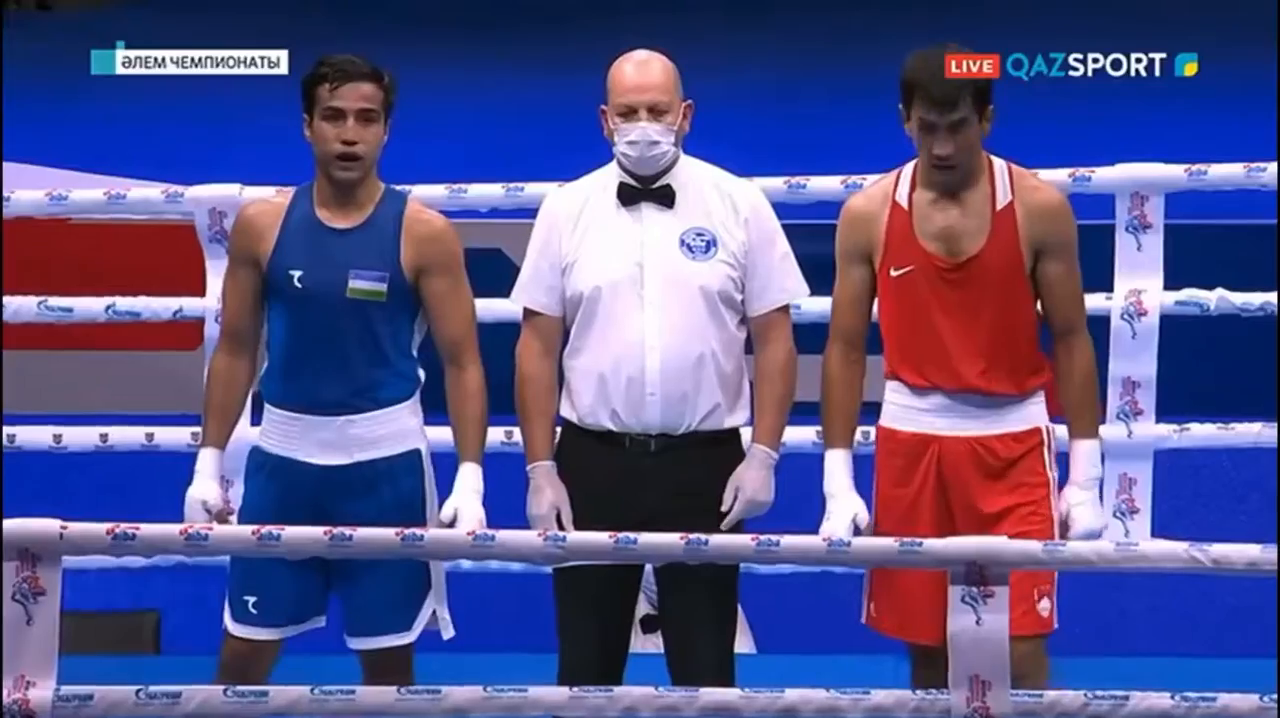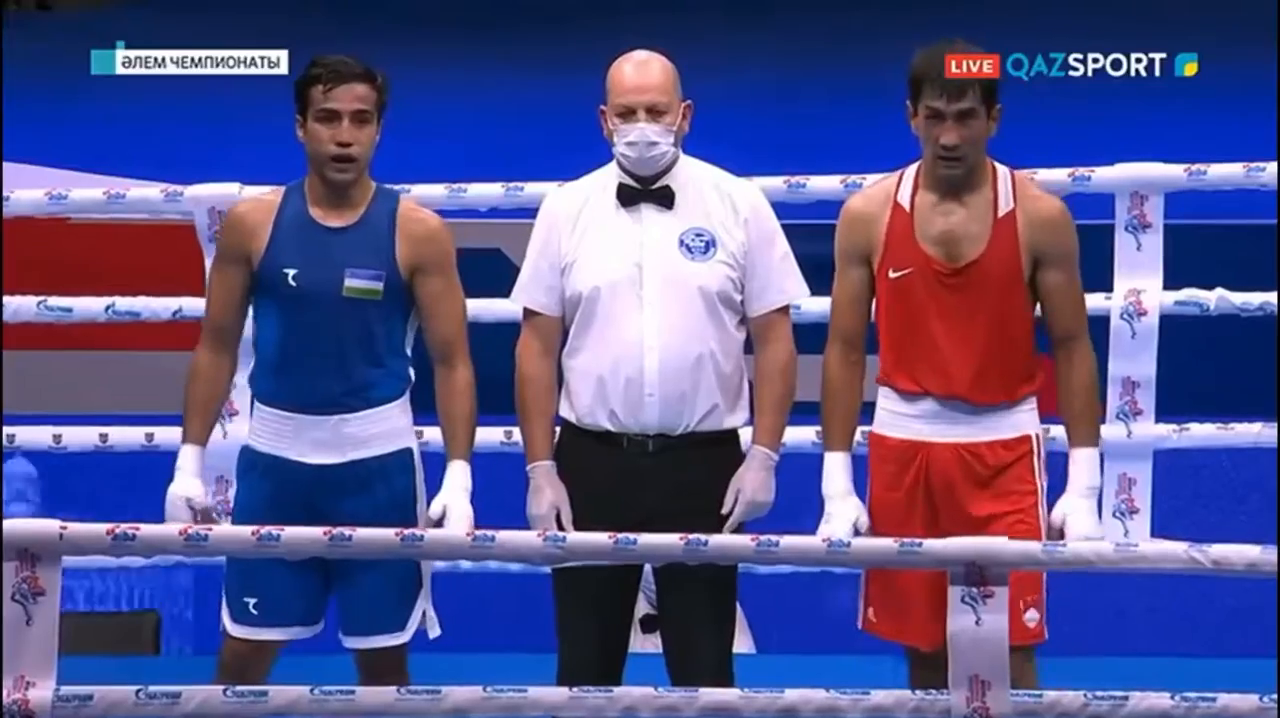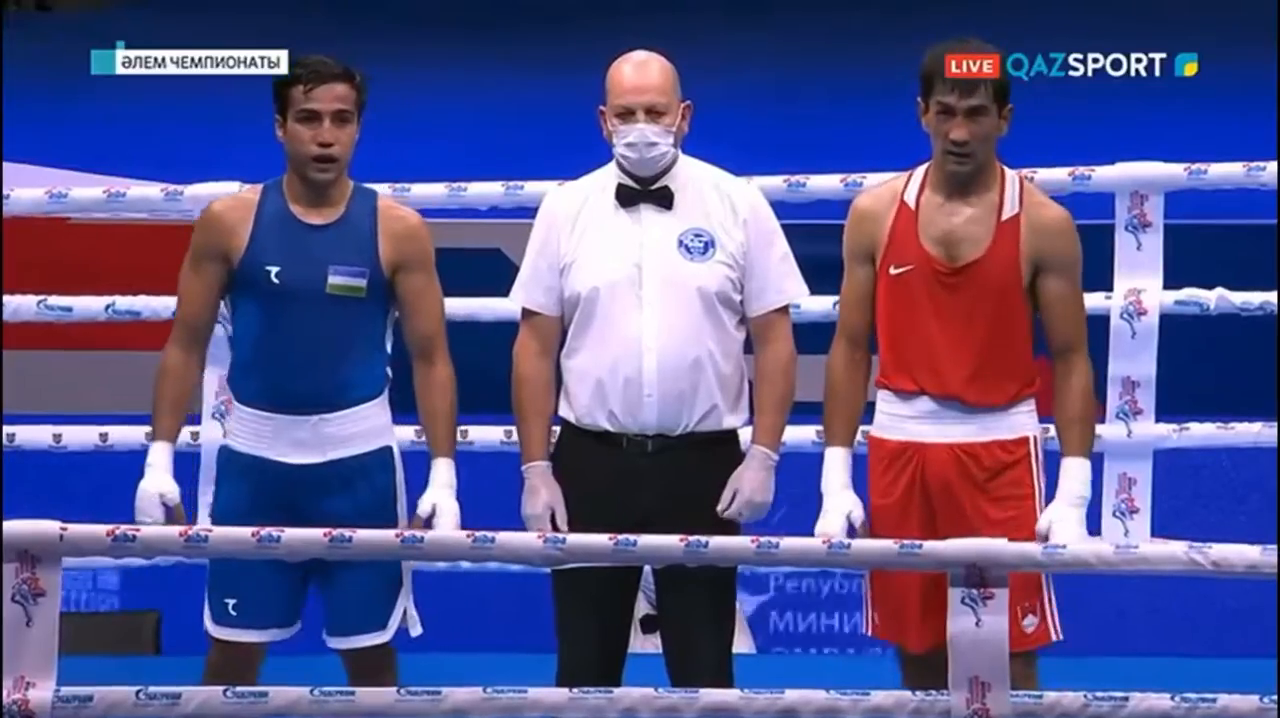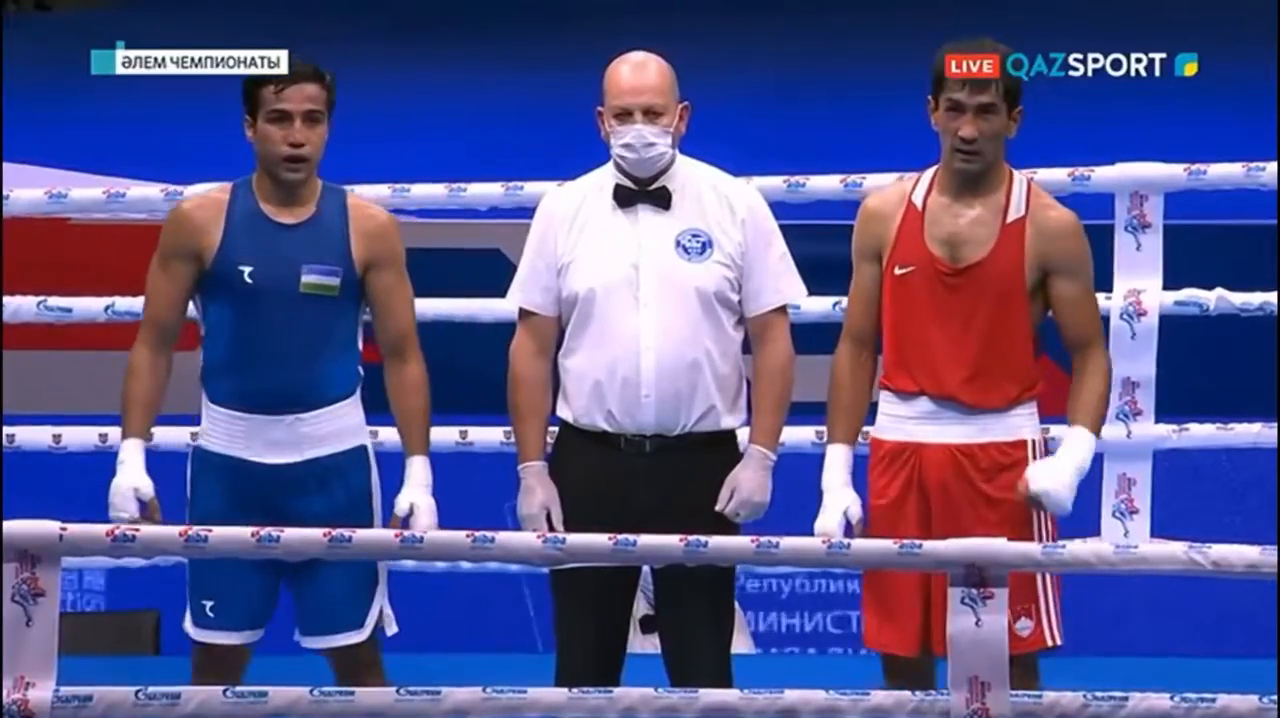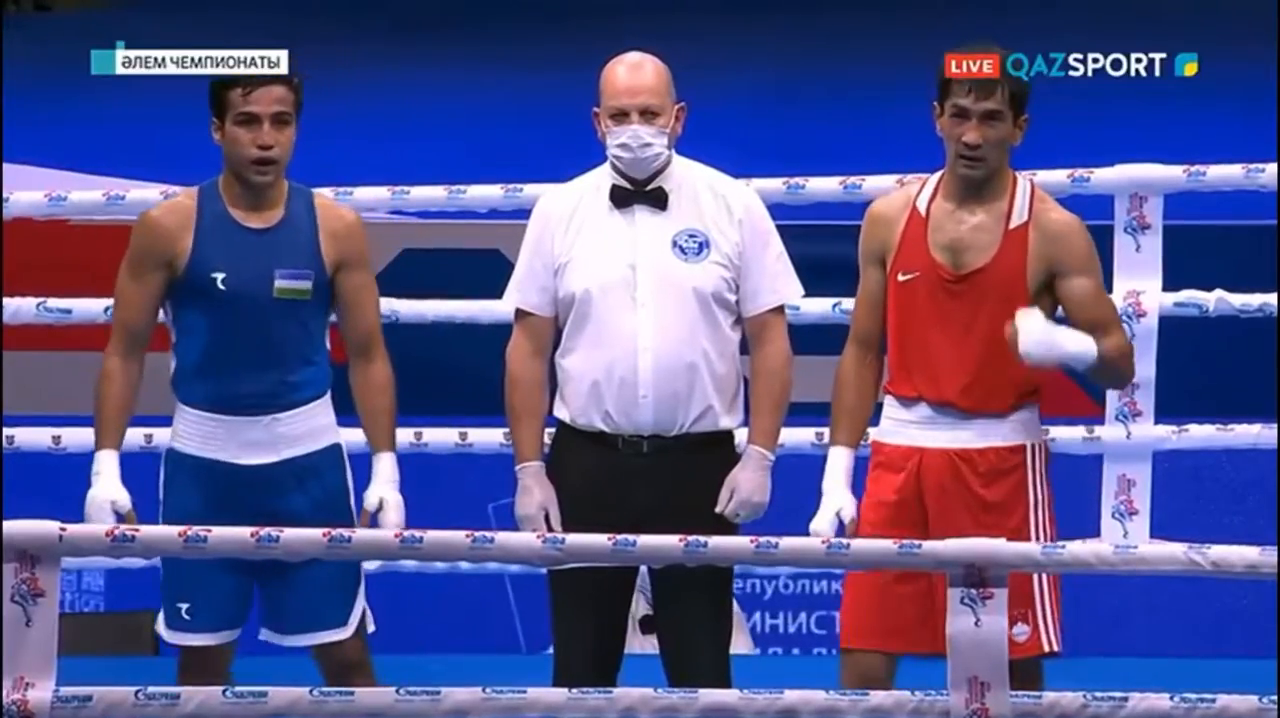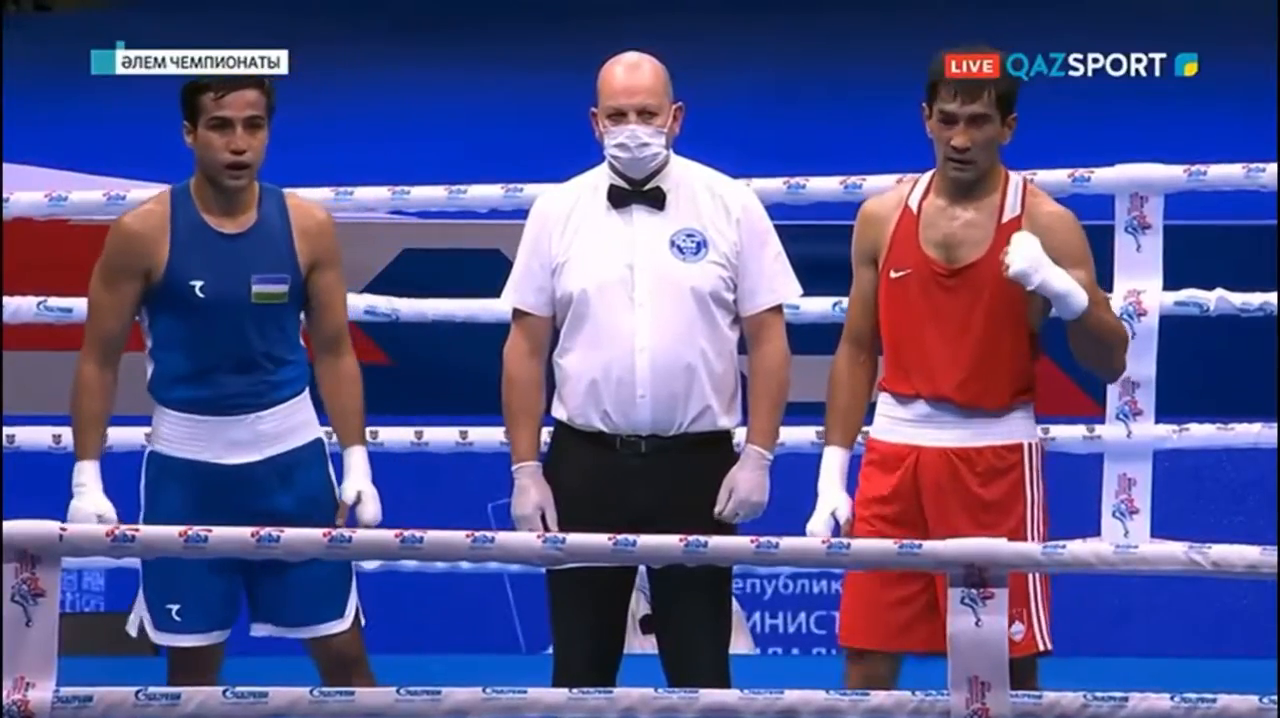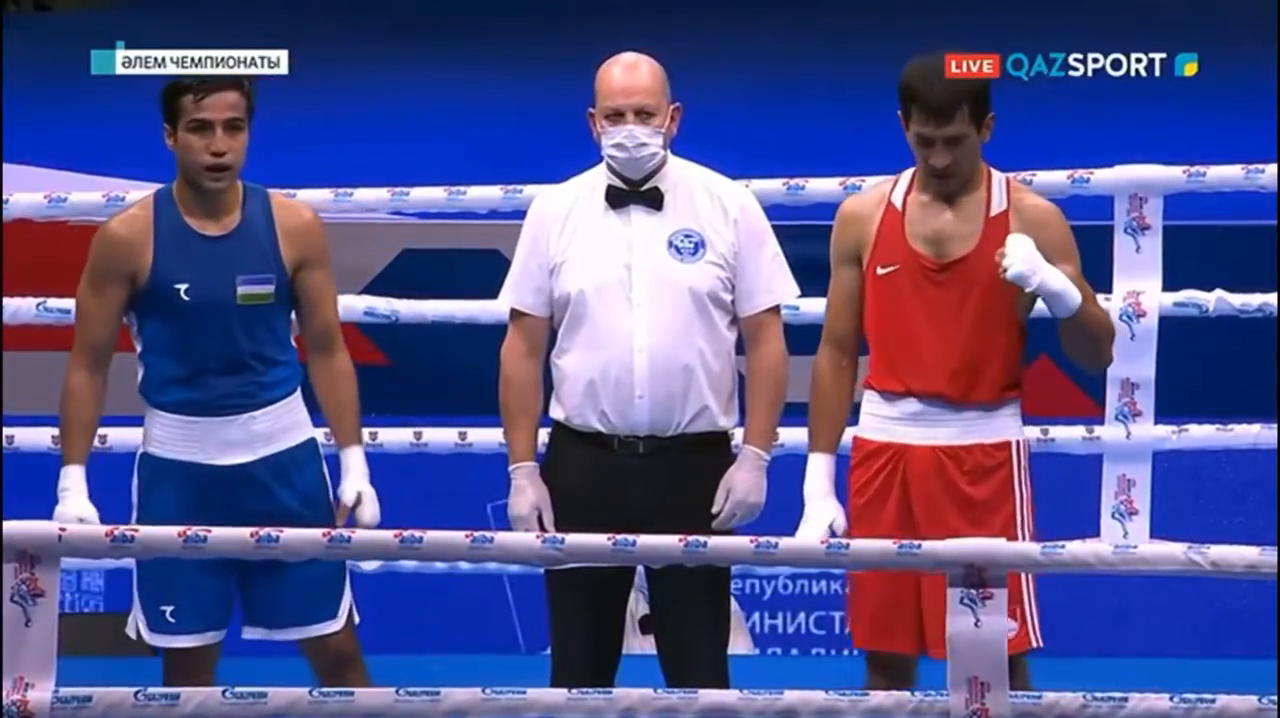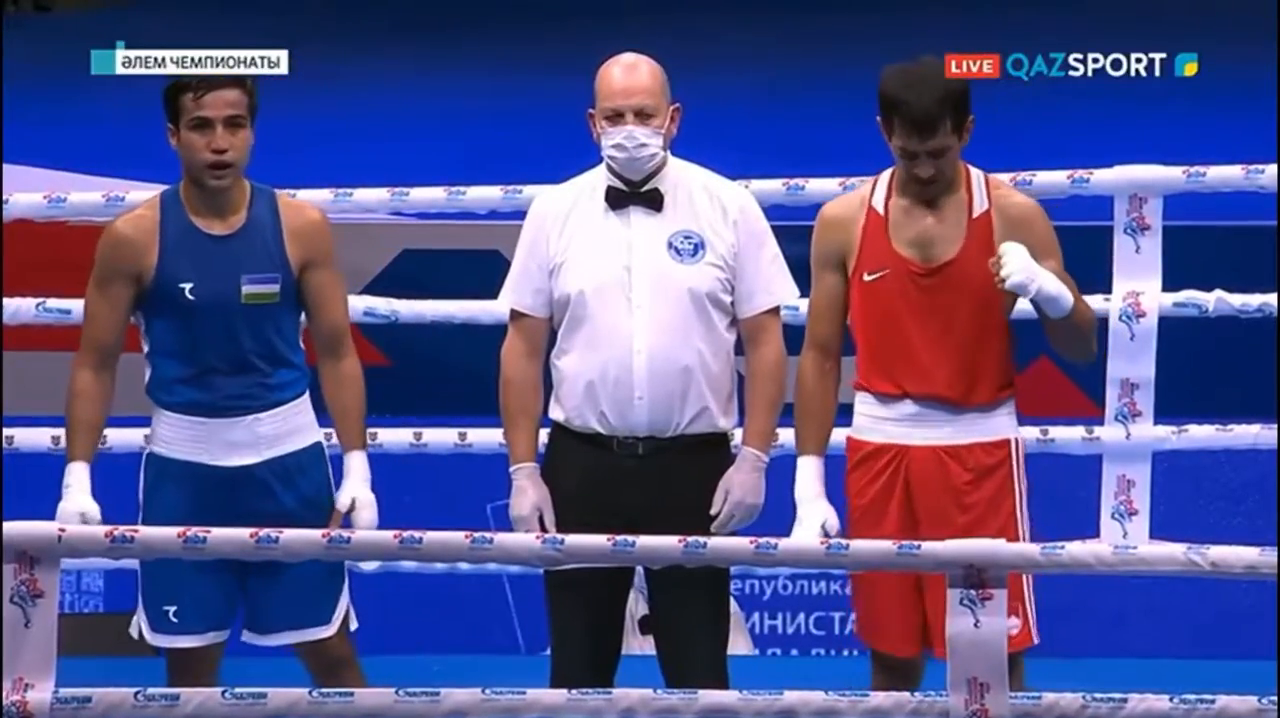
dt=0.2s
person 1, frame 1
left shoulder: (1040, 207)
right shoulder: (866, 213)
left elbow: (1071, 340)
right elbow: (845, 347)
left wrist: (1086, 474)
right wrist: (837, 480)
left hip: (1011, 443)
right hip: (910, 440)
left knee: (1021, 651)
right knee: (925, 644)
person 1, frame 2
left shoulder: (1041, 216)
right shoulder: (866, 214)
left elbow: (1073, 350)
right elbow: (845, 350)
left wrist: (1084, 483)
right wrist: (836, 482)
left hip: (1002, 449)
right hip: (904, 447)
left knee: (1009, 656)
right knee: (923, 650)
person 1, frame 3
left shoulder: (1045, 222)
right shoulder: (873, 212)
left elbow: (1071, 359)
right elbow: (849, 347)
left wrist: (1073, 493)
right wrist: (835, 478)
left hip: (1000, 450)
right hip: (901, 449)
left knee: (1010, 659)
right knee: (918, 653)
person 1, frame 4
left shoulder: (1052, 226)
right shoulder: (883, 212)
left elbow: (1090, 355)
right elbow: (856, 346)
left wrist: (1073, 456)
right wrist: (836, 474)
left hip: (1002, 454)
right hip: (899, 449)
left knee: (1011, 661)
right knee: (901, 659)
person 1, frame 5
left shoulder: (1055, 230)
right shoulder: (887, 218)
left elbow: (1118, 359)
right elbow: (863, 351)
left wrist: (1063, 344)
right wrist: (836, 474)
left hip: (1001, 460)
right hip: (901, 455)
left knee: (1014, 664)
right knee: (864, 665)
person 1, frame 6
left shoulder: (1047, 224)
right shoulder: (879, 217)
left elbow: (1110, 362)
right elbow: (856, 351)
left wrist: (1059, 287)
right wrist: (831, 477)
left hip: (996, 457)
right hip: (894, 453)
left knee: (1009, 663)
right knee: (866, 661)
person 1, frame 7
left shoulder: (1032, 218)
right shoulder: (861, 217)
left elbow: (1097, 354)
right elbow: (837, 352)
left wrist: (1054, 286)
right wrist: (818, 483)
left hip: (983, 453)
right hip: (882, 450)
left knee: (998, 658)
right knee: (886, 660)
person 1, frame 8
left shoulder: (1014, 214)
right shoulder: (842, 220)
left elbow: (1082, 347)
right elbow: (820, 354)
left wrist: (1047, 290)
right wrist: (809, 486)
left hip: (979, 451)
right hip: (880, 450)
right knee: (891, 659)
person 2, frame 1
left shoulder: (739, 204)
right shoulder: (566, 209)
left elbow: (773, 338)
right elbow: (538, 346)
left wrist: (763, 455)
right wrist: (541, 468)
left hip: (705, 463)
right hip: (592, 462)
left knee: (704, 664)
right knee: (587, 662)
person 2, frame 2
left shoulder: (739, 205)
right shoulder: (565, 209)
left elbow: (774, 339)
right elbow: (537, 346)
left wrist: (763, 456)
right wrist: (540, 468)
left hip: (704, 465)
right hip: (591, 463)
left knee: (703, 664)
right knee: (586, 662)
person 2, frame 3
left shoulder: (738, 205)
right shoulder: (565, 209)
left elbow: (773, 339)
right elbow: (535, 346)
left wrist: (763, 457)
right wrist: (536, 469)
left hip: (703, 466)
right hip: (591, 464)
left knee: (702, 664)
right knee: (585, 663)
person 2, frame 4
left shoulder: (736, 206)
right shoulder: (562, 209)
left elbow: (772, 339)
right elbow: (532, 346)
left wrist: (761, 455)
right wrist: (532, 468)
left hip: (702, 465)
right hip: (588, 464)
left knee: (702, 665)
right knee: (584, 662)
person 2, frame 5
left shoulder: (733, 206)
right shoulder: (558, 210)
left elbow: (769, 339)
right elbow: (529, 346)
left wrist: (759, 456)
right wrist: (528, 469)
left hip: (699, 464)
right hip: (586, 464)
left knee: (701, 665)
right knee: (582, 662)
person 2, frame 6
left shoulder: (730, 205)
right shoulder: (556, 211)
left elbow: (767, 338)
right elbow: (526, 346)
left wrist: (757, 456)
right wrist: (525, 468)
left hip: (697, 464)
right hip: (584, 464)
left knee: (700, 663)
right knee: (581, 662)
person 2, frame 7
left shoulder: (729, 206)
right shoulder: (554, 211)
left elbow: (765, 339)
right elbow: (523, 347)
left wrist: (755, 456)
right wrist: (522, 469)
left hip: (695, 465)
right hip: (582, 464)
left knee: (698, 664)
right knee: (579, 663)
person 2, frame 8
left shoulder: (728, 207)
right shoulder: (554, 211)
left elbow: (764, 341)
right elbow: (524, 348)
left wrist: (753, 458)
right wrist: (523, 470)
left hip: (694, 466)
right hip: (581, 465)
left knee: (698, 665)
right knee: (579, 662)
person 3, frame 1
left shoulder: (424, 233)
right shoulder: (260, 224)
left elbow: (462, 363)
right elbow: (235, 350)
left wrist: (470, 476)
right wrist: (208, 462)
left hip: (385, 458)
right hip: (282, 457)
left knee: (388, 658)
right knee: (243, 654)
person 3, frame 2
left shoulder: (417, 231)
right shoulder: (250, 223)
left elbow: (452, 361)
right elbow: (216, 347)
left wrist: (458, 475)
right wrist: (189, 459)
left hip: (378, 456)
right hip: (274, 457)
left knee: (383, 657)
right knee: (242, 654)
person 3, frame 3
left shoulder: (398, 229)
right shoulder: (228, 221)
left elbow: (431, 358)
right elbow: (186, 344)
left wrist: (443, 472)
right wrist: (160, 455)
left hip: (358, 456)
right hip: (254, 456)
left knee: (370, 655)
right knee: (231, 655)
person 3, frame 4
left shoulder: (369, 227)
right shoulder: (199, 221)
left elbow: (402, 355)
right elbow: (153, 344)
left wrist: (418, 470)
right wrist: (131, 454)
left hip: (332, 454)
right hip: (228, 456)
left knee: (355, 653)
right knee: (217, 655)
person 3, frame 5
left shoulder: (337, 227)
right shoulder: (167, 226)
left elbow: (368, 354)
right elbow: (124, 351)
left wrist: (385, 466)
right wrist: (106, 464)
left hip: (306, 455)
right hip: (203, 458)
left knee: (344, 651)
right knee: (201, 656)
person 3, frame 6
left shoulder: (309, 226)
right shoulder: (141, 232)
left elbow: (334, 350)
right elbow: (99, 359)
left wrist: (356, 460)
right wrist: (87, 476)
left hip: (289, 453)
right hip: (186, 460)
left knee: (341, 648)
right knee: (190, 658)
person 3, frame 7
left shoulder: (295, 225)
right shoulder: (127, 237)
left elbow: (327, 350)
right elbow: (88, 365)
left wrist: (354, 461)
right wrist: (72, 479)
left hip: (282, 452)
right hip: (179, 461)
left knee: (335, 647)
right knee: (185, 659)
person 3, frame 8
left shoulder: (303, 227)
right shoulder: (132, 237)
left elbow: (336, 353)
right elbow: (95, 364)
left wrist: (357, 465)
right wrist: (78, 476)
left hip: (287, 454)
right hip: (184, 462)
left knee: (330, 651)
right knee: (189, 660)
